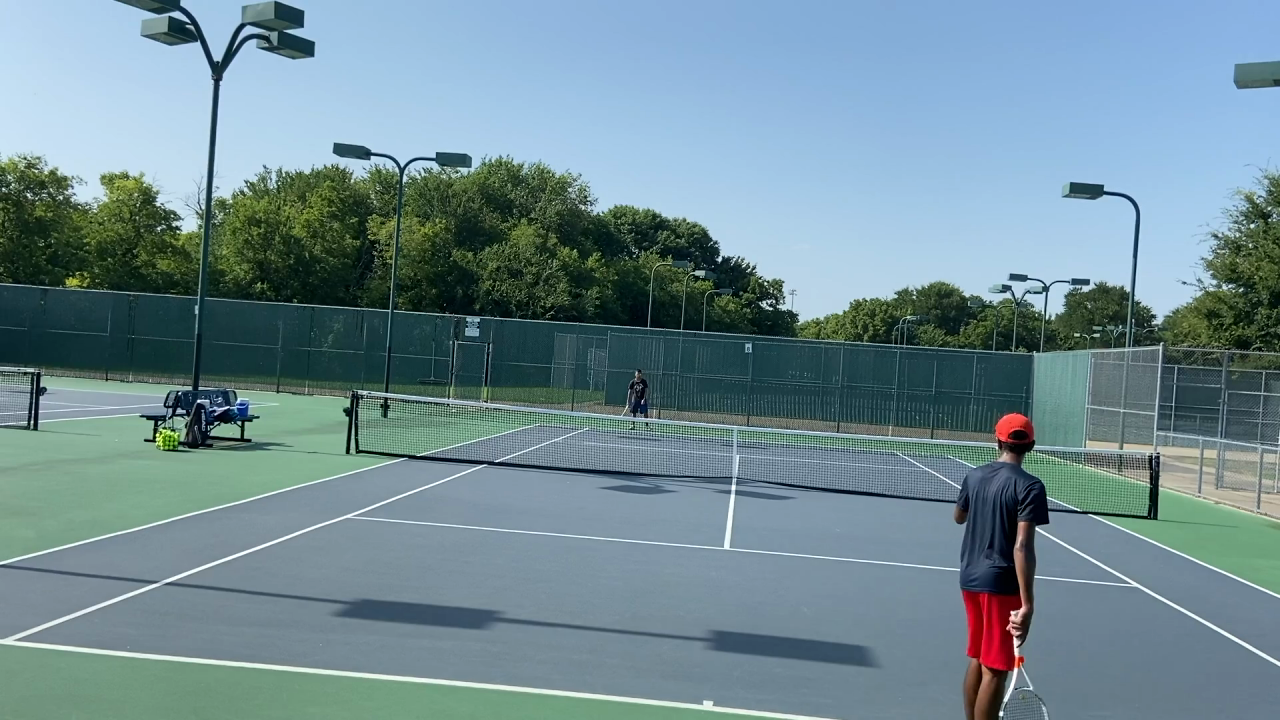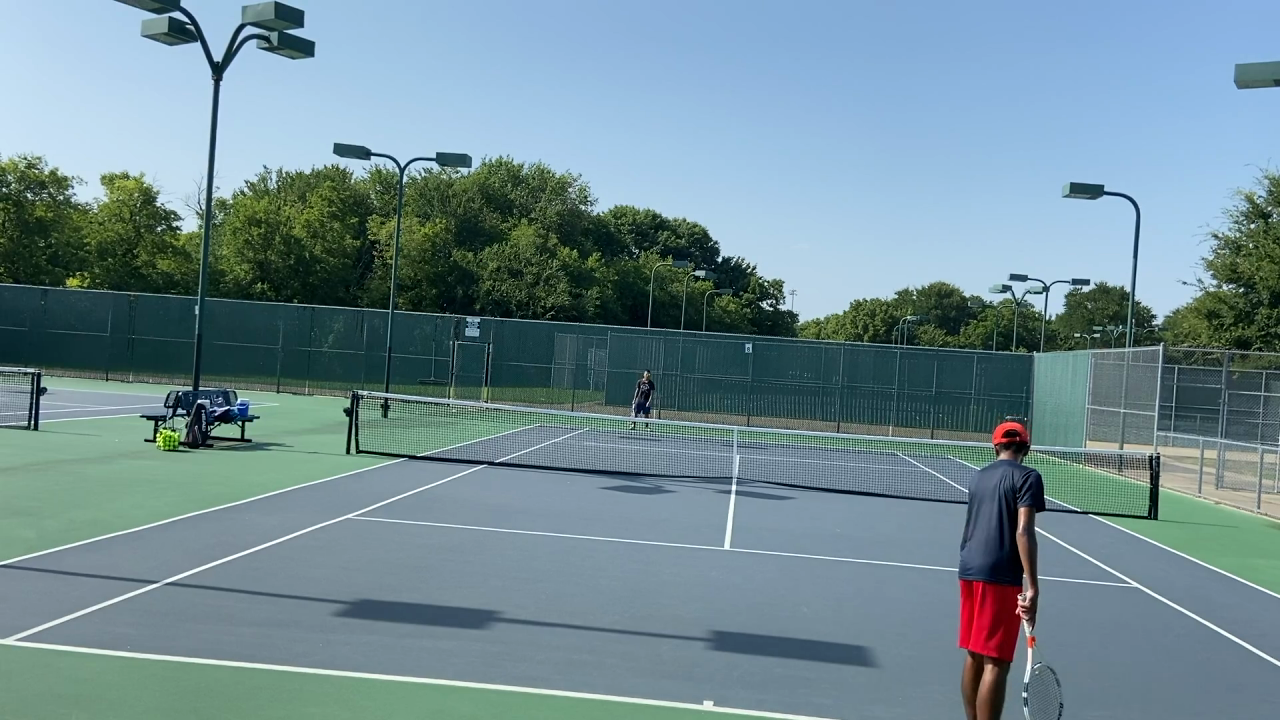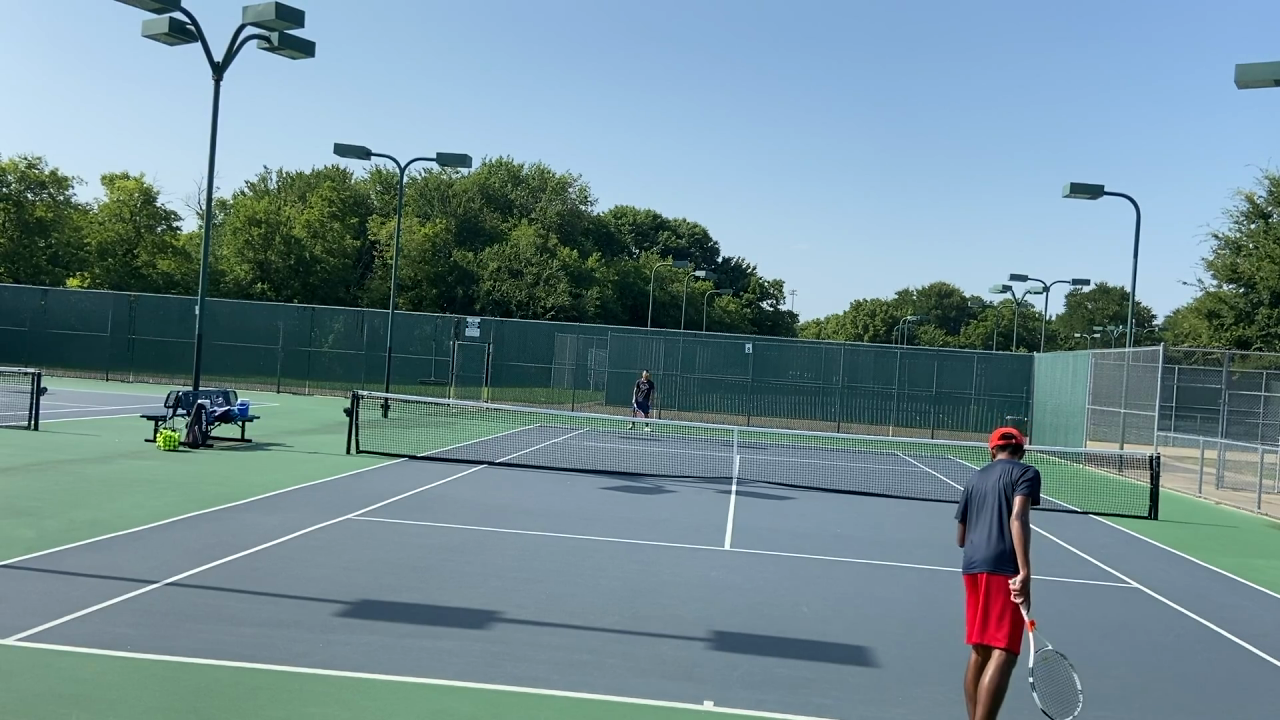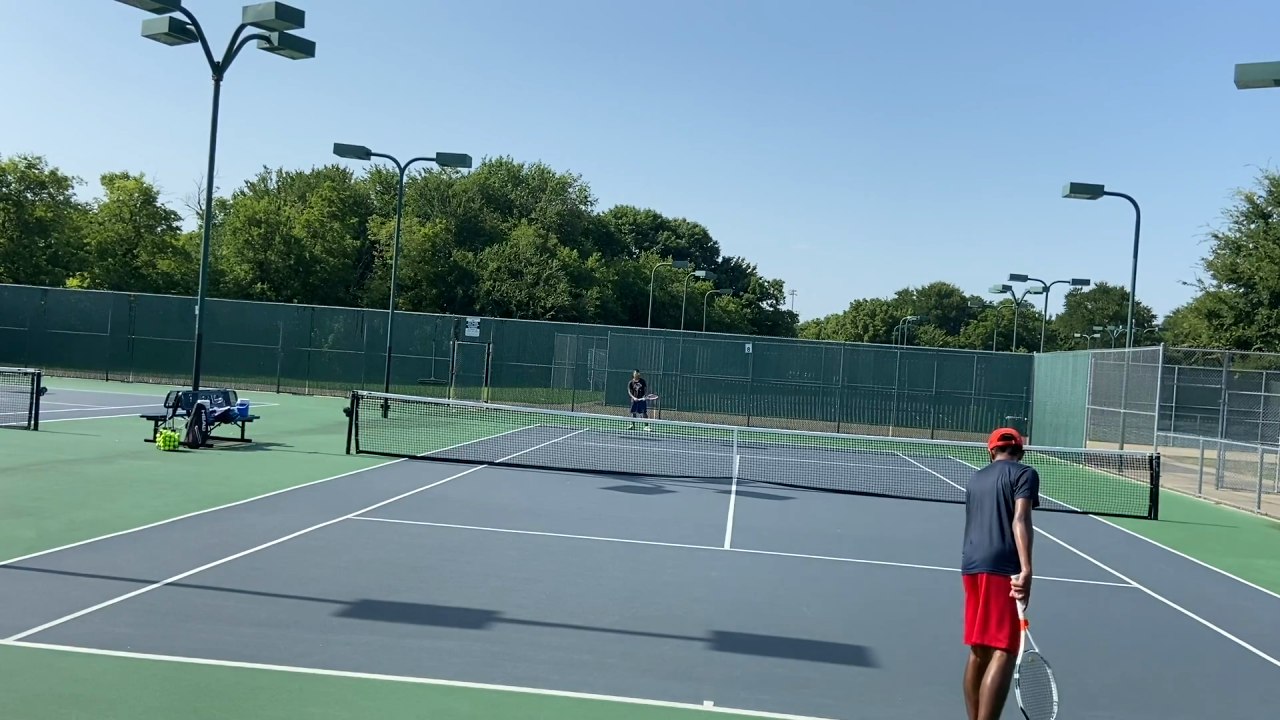
dt=0.4s
person 1, frame 1
left shoulder: (974, 476)
right shoulder: (1030, 486)
right elbow: (1023, 547)
right wrist: (1026, 604)
left hip: (970, 579)
right hip: (1002, 585)
left knee: (978, 659)
right knee: (995, 670)
person 1, frame 2
left shoulder: (978, 477)
right shoulder: (1027, 477)
right elbow: (1024, 532)
right wrist: (1032, 587)
left hip: (969, 570)
right hip: (1001, 575)
left knee: (975, 656)
right knee: (995, 663)
person 1, frame 3
left shoulder: (975, 478)
right shoulder: (1026, 473)
right elbow: (1018, 518)
right wrist: (1024, 571)
left hip: (972, 566)
right hip: (1002, 568)
left knee: (980, 651)
right knee: (1002, 654)
person 1, frame 4
left shoulder: (976, 479)
right shoulder: (1024, 473)
right elbow: (1021, 520)
right wrist: (1026, 569)
left hip: (971, 566)
right hip: (1002, 568)
left knee: (979, 651)
right knee: (1003, 654)
